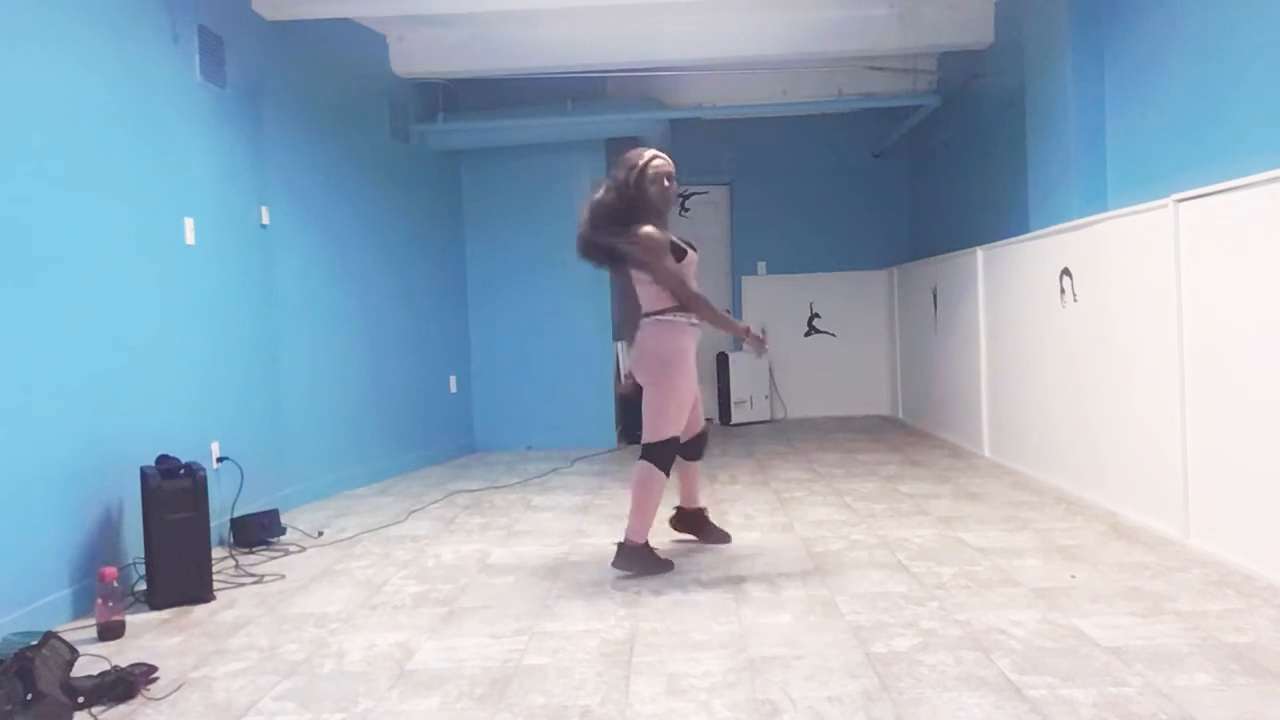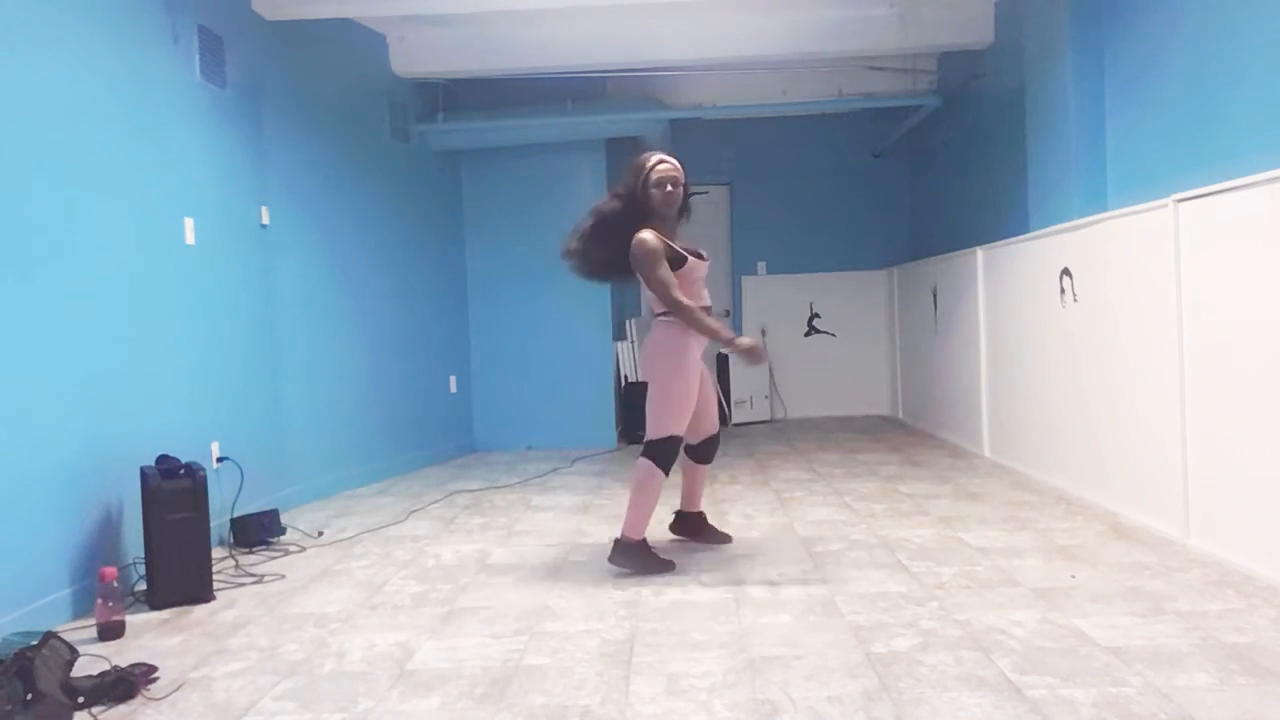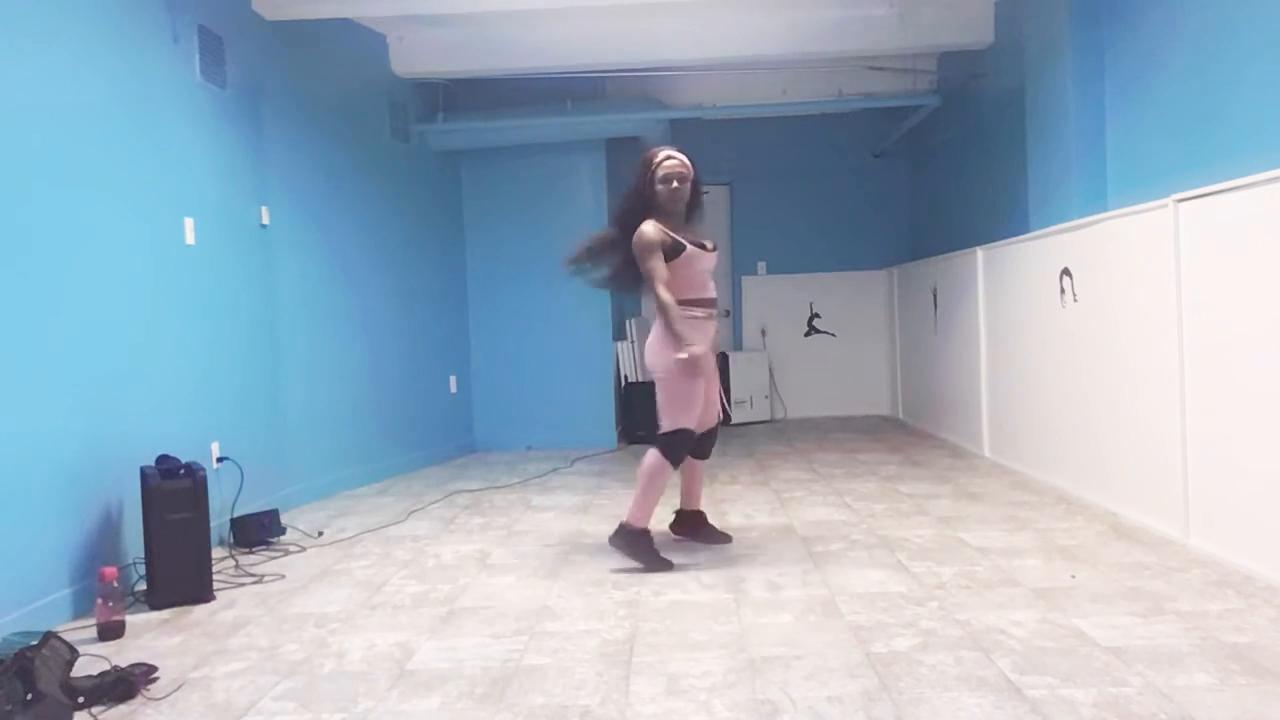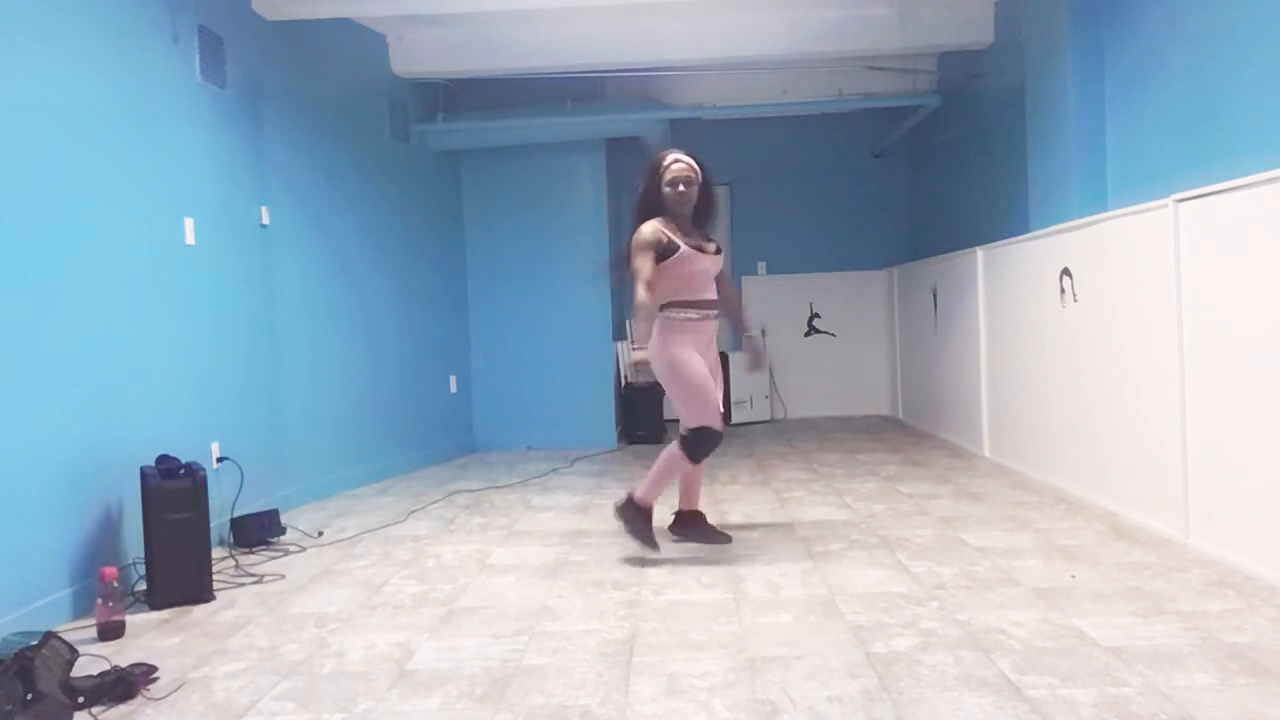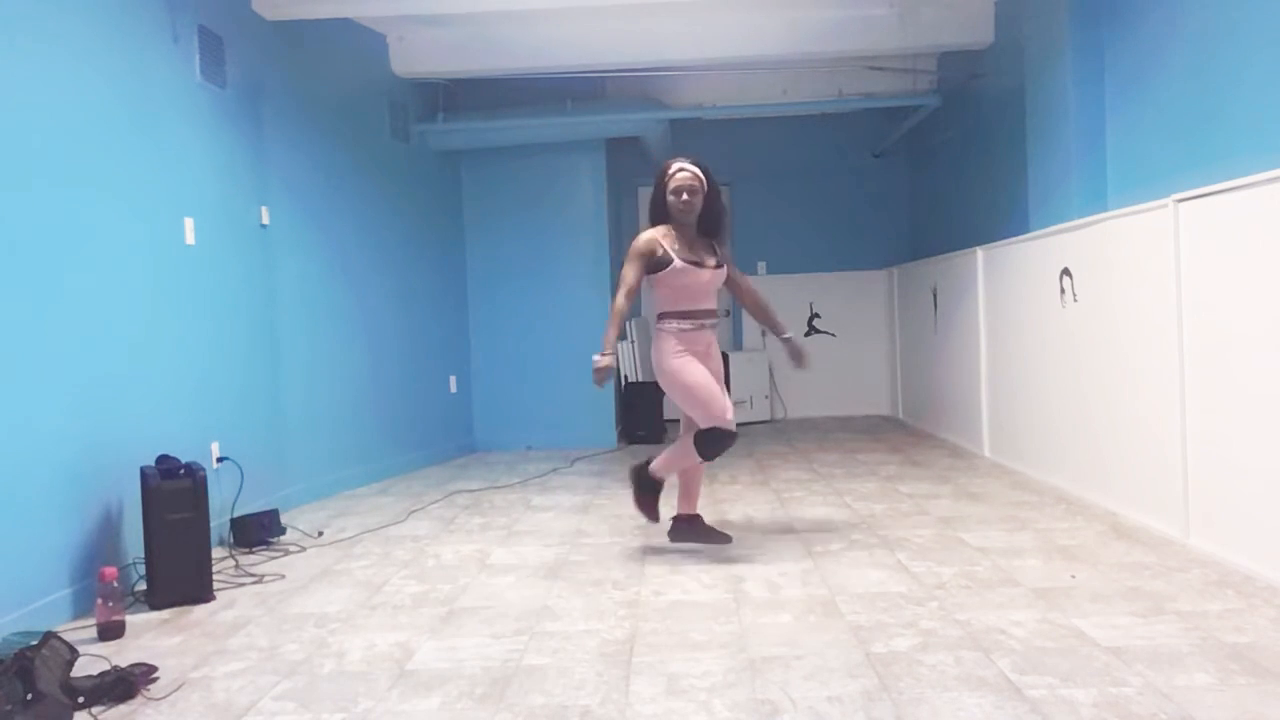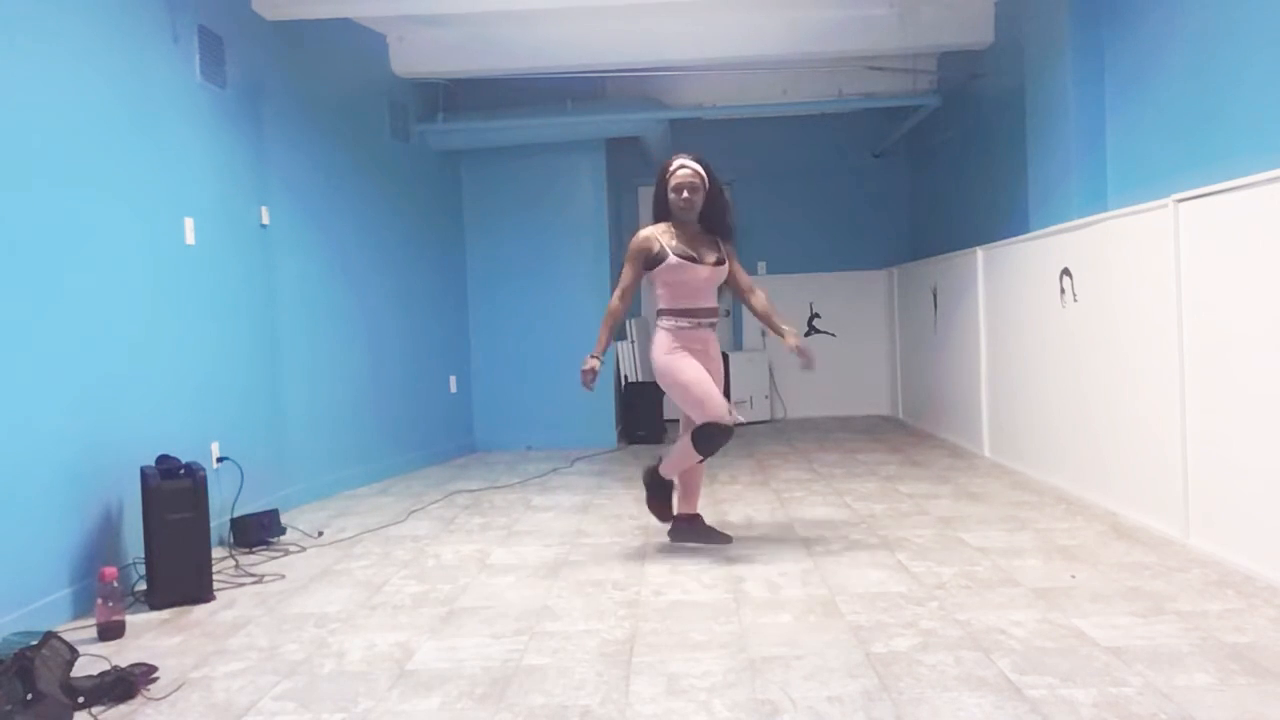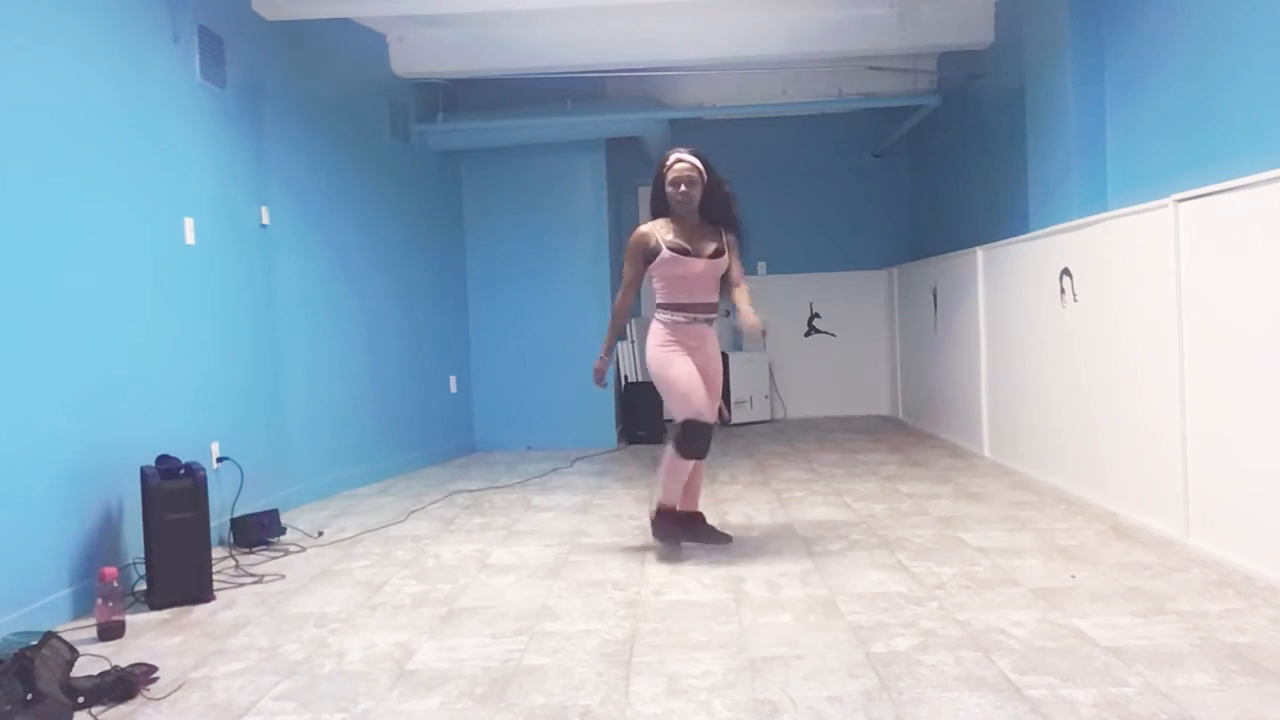
dt=0.1s
person 1, frame 1
left shoulder: (644, 236)
right shoulder: (646, 236)
left elbow: (628, 304)
right elbow: (686, 295)
left wrist: (632, 358)
right wrist: (742, 329)
left hip: (664, 345)
right hip: (665, 346)
left knee: (694, 432)
right knee: (661, 443)
left ankle: (690, 512)
right ankle: (633, 545)
person 1, frame 2
left shoulder: (668, 239)
right shoulder: (646, 242)
right elbow: (677, 303)
right wrist: (733, 340)
left hip: (689, 349)
right hip: (674, 347)
left knee: (706, 436)
right knee: (663, 442)
left ankle: (690, 517)
right ankle: (629, 542)
person 1, frame 3
left shoulder: (688, 232)
right shoulder: (649, 233)
right elbow: (663, 293)
right wrist: (684, 345)
left hip: (695, 341)
right hip: (676, 342)
left knee: (705, 429)
right knee: (677, 434)
left ankle: (690, 516)
right ankle: (634, 529)
person 1, frame 4
left shoulder: (705, 234)
right shoulder: (650, 233)
left elbow: (719, 289)
right elbow: (642, 290)
left wrist: (749, 338)
right wrist: (640, 344)
left hip: (704, 340)
right hip: (674, 340)
left knee: (701, 428)
right knee: (704, 431)
left ankle: (688, 516)
right ankle: (639, 504)
person 1, frame 5
left shoulder: (713, 245)
right shoulder: (650, 243)
left elbow: (746, 294)
right elbow: (625, 297)
left wrist: (784, 334)
right wrist: (607, 351)
left hip: (708, 347)
right hip: (674, 348)
left knee: (700, 434)
right knee: (722, 429)
left ankle: (686, 518)
right ankle: (651, 472)
person 1, frame 6
left shoulder: (719, 243)
right shoulder: (649, 240)
left elbow: (749, 292)
right elbow: (621, 297)
left wrist: (786, 332)
right wrist: (597, 353)
left hip: (708, 346)
right hip: (672, 345)
left knee: (699, 432)
right knee: (719, 423)
left ankle: (686, 518)
right ankle: (661, 475)
person 1, frame 7
left shoulder: (722, 236)
right shoulder: (647, 235)
left elbow: (737, 282)
right elbow: (626, 297)
left wrist: (748, 313)
right wrist: (606, 351)
left hip: (707, 342)
right hip: (667, 339)
left knee: (702, 429)
right knee: (695, 424)
left ankle: (687, 515)
right ankle: (666, 508)
